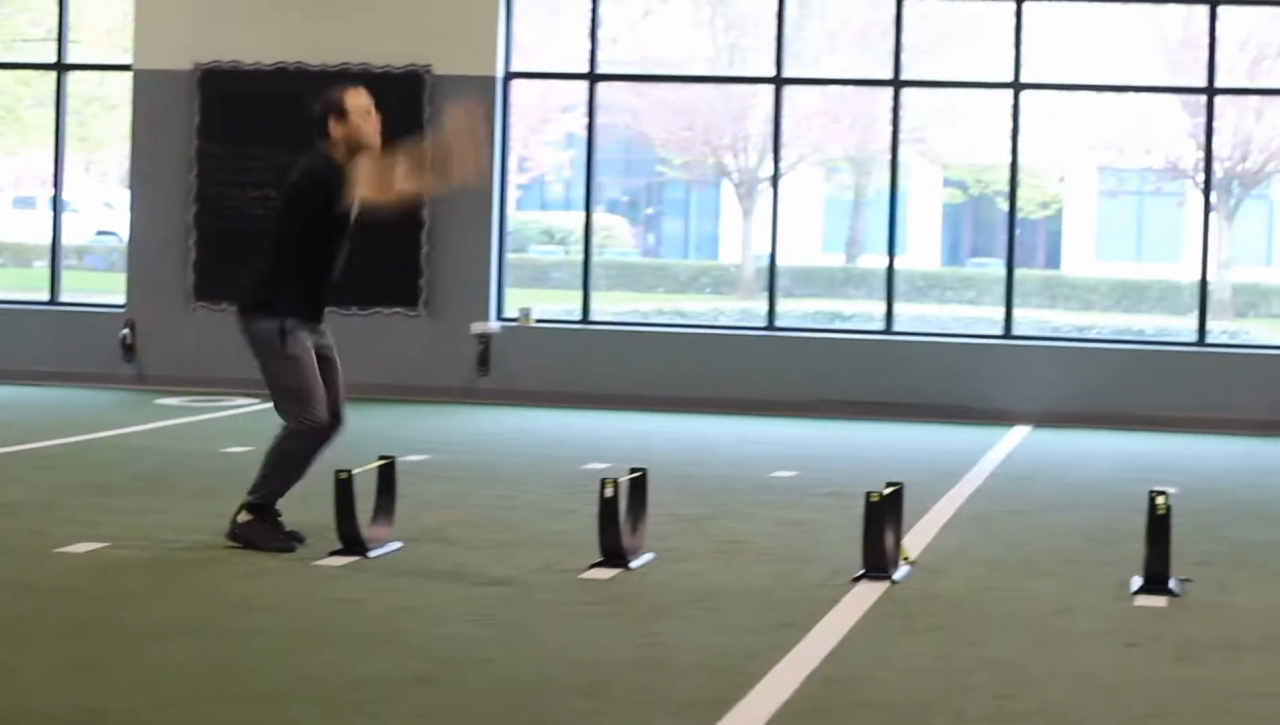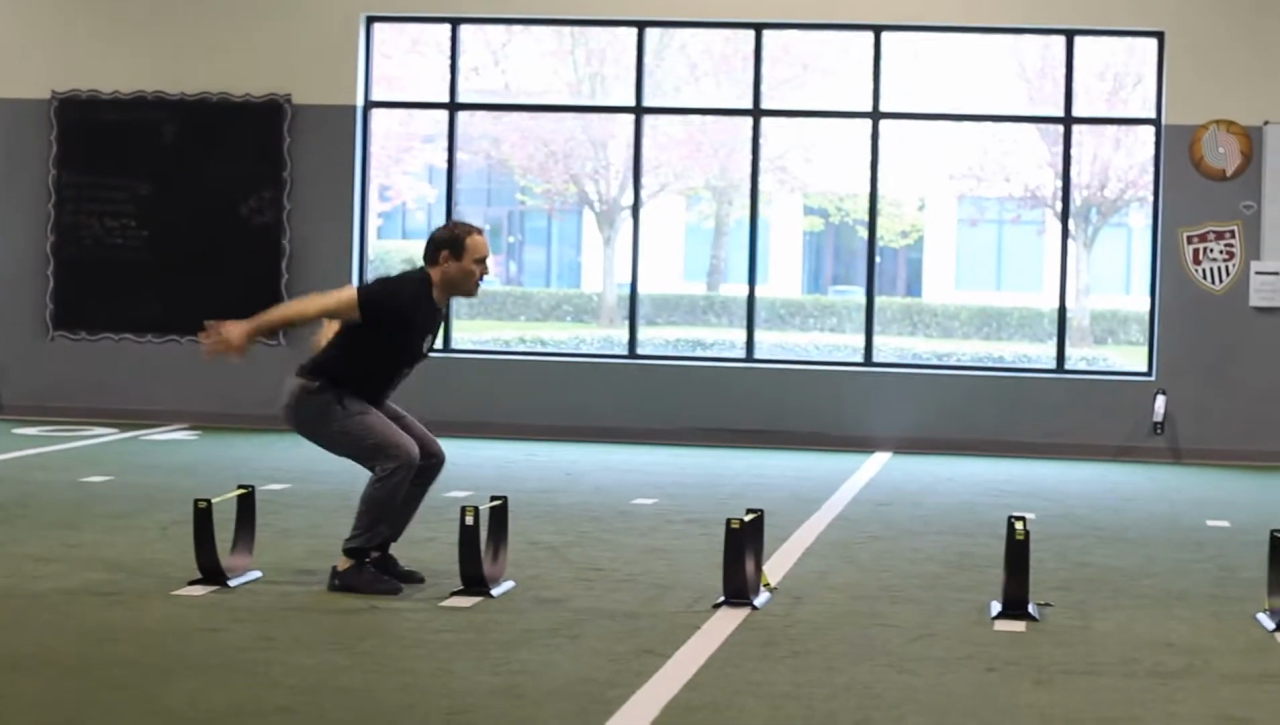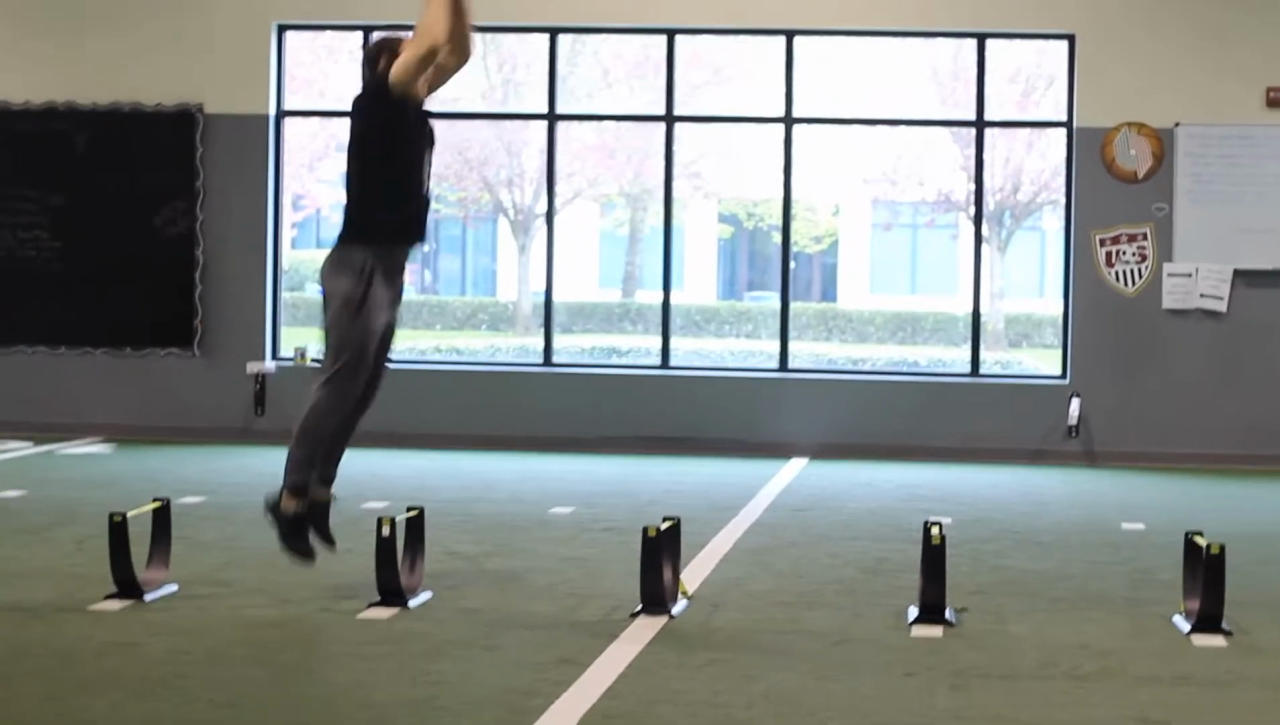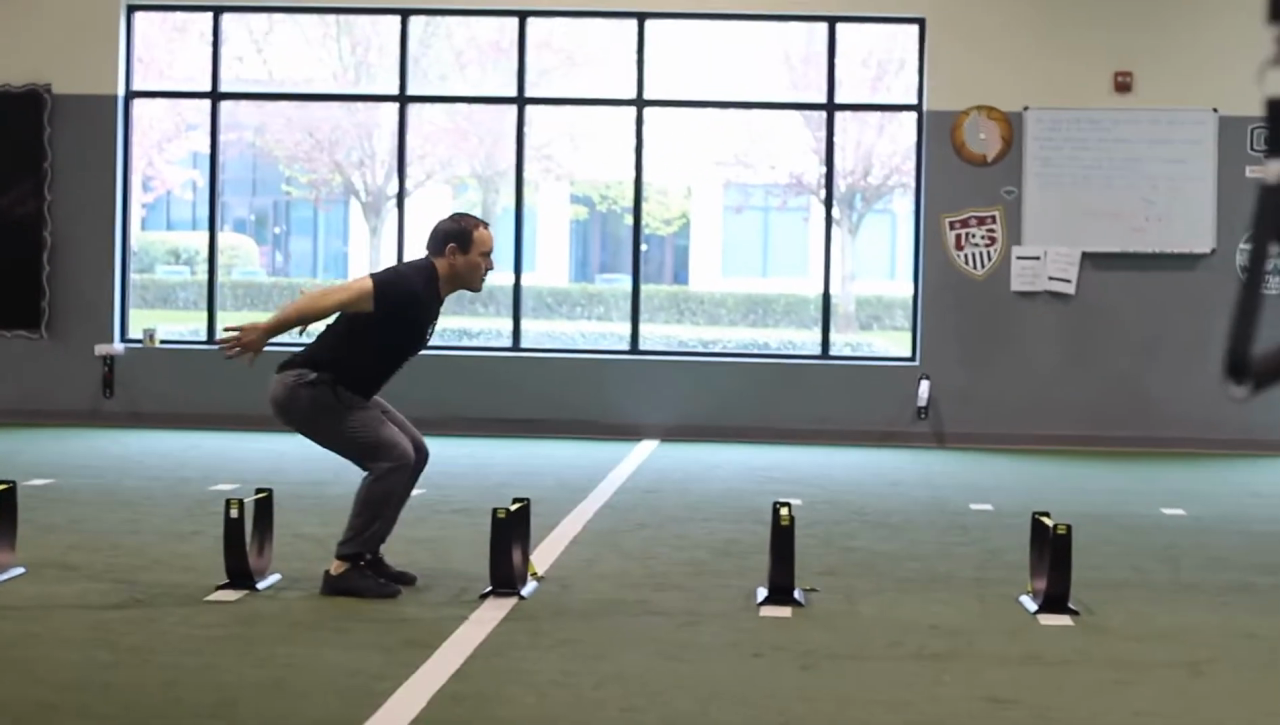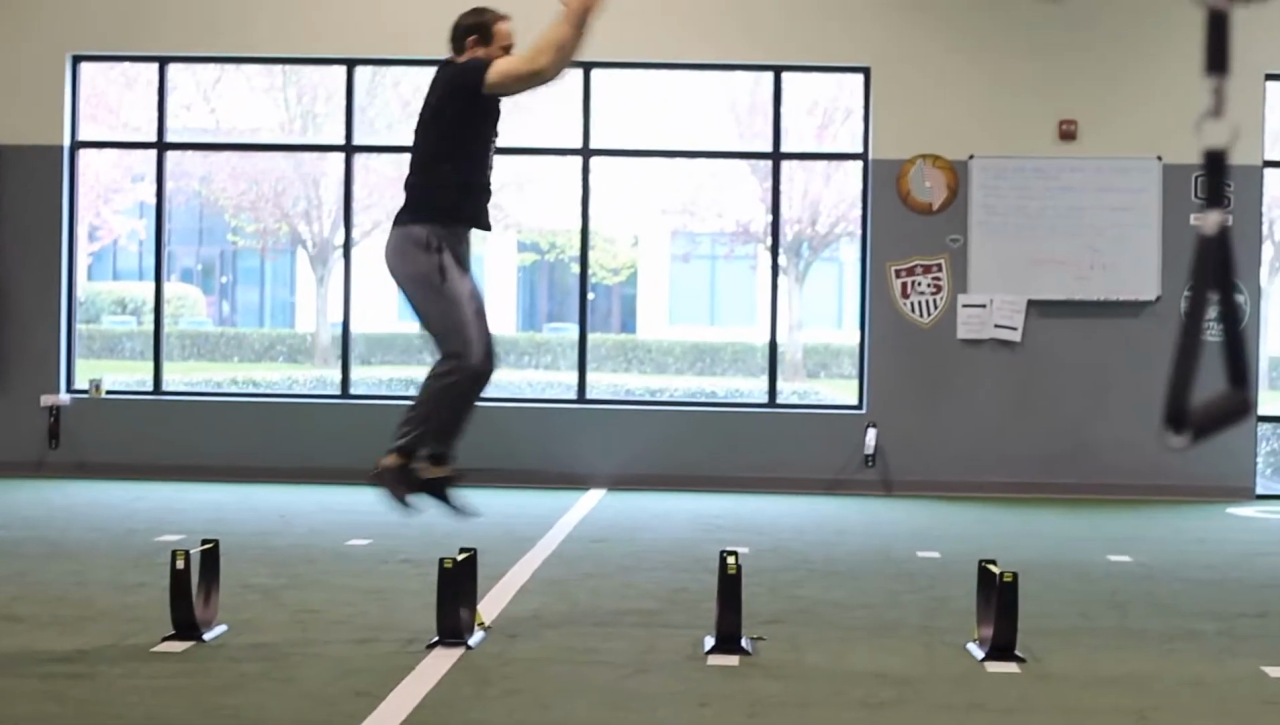
dt=1s
person 1, frame 1
left shoulder: (342, 170)
right shoulder: (319, 174)
left elbow: (397, 173)
right elbow: (382, 195)
left hip: (304, 317)
right hip: (274, 317)
left knee: (326, 419)
right knee: (309, 419)
left ankle: (262, 507)
right ankle: (252, 514)
person 1, frame 2
left shoulder: (435, 303)
right shoulder: (400, 295)
right elbow: (321, 304)
left wrist: (330, 343)
right wrist: (248, 330)
left hip: (356, 395)
right hip: (318, 395)
left knee: (428, 456)
right knee: (399, 456)
left ankle: (375, 552)
right ankle: (352, 563)
person 1, frame 3
left shoulder: (406, 114)
right shoulder: (379, 104)
left elbow: (455, 55)
left hip: (384, 271)
right hip: (360, 268)
left knee: (358, 391)
right knee: (341, 386)
left ankle: (314, 491)
right ankle: (295, 498)
person 1, frame 4
left shoulder: (425, 288)
right shoulder: (409, 288)
left elbow: (346, 293)
right elbow: (333, 298)
right wrist: (263, 333)
left hip: (337, 387)
right hip: (307, 388)
left knee: (413, 453)
right knee: (394, 458)
left ankle: (364, 556)
right ankle: (345, 567)
person 1, frame 5
left shoulder: (474, 86)
right shoulder: (458, 78)
left elbow: (545, 67)
right elbow: (541, 63)
left hip: (443, 244)
right hip: (422, 243)
left knee: (476, 361)
right knee: (465, 357)
left ankle: (431, 465)
right ankle: (401, 460)
